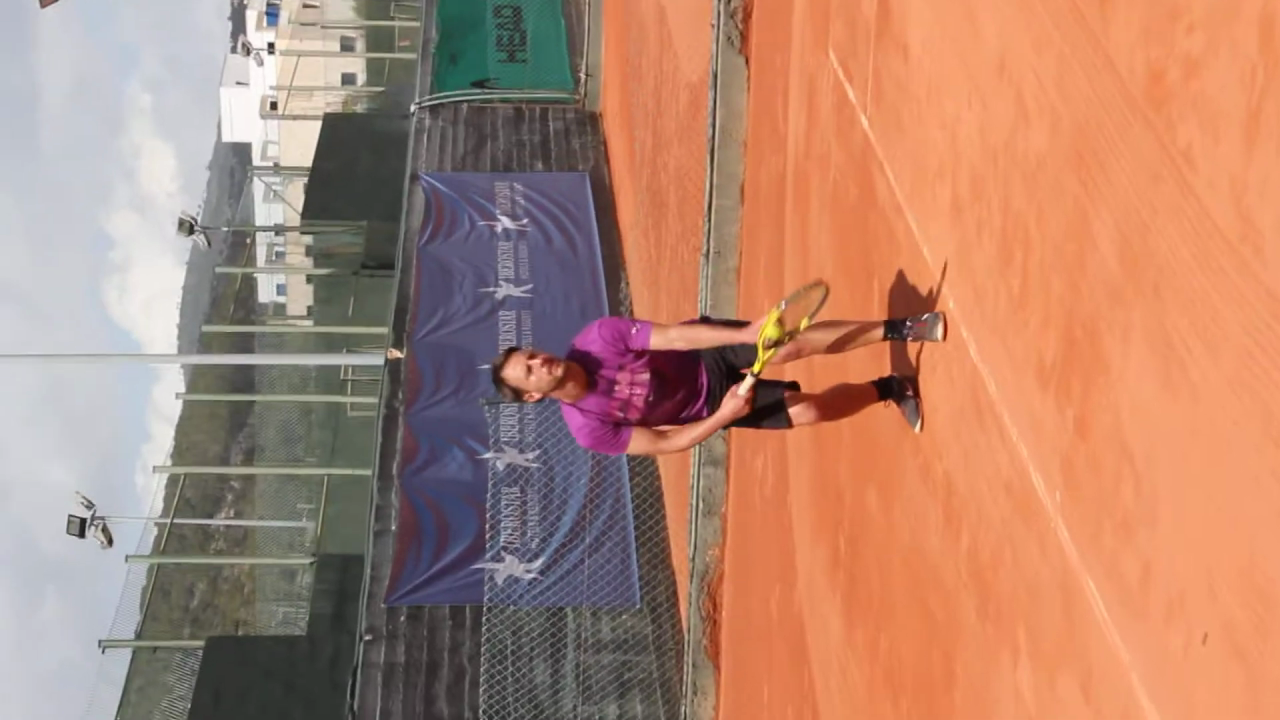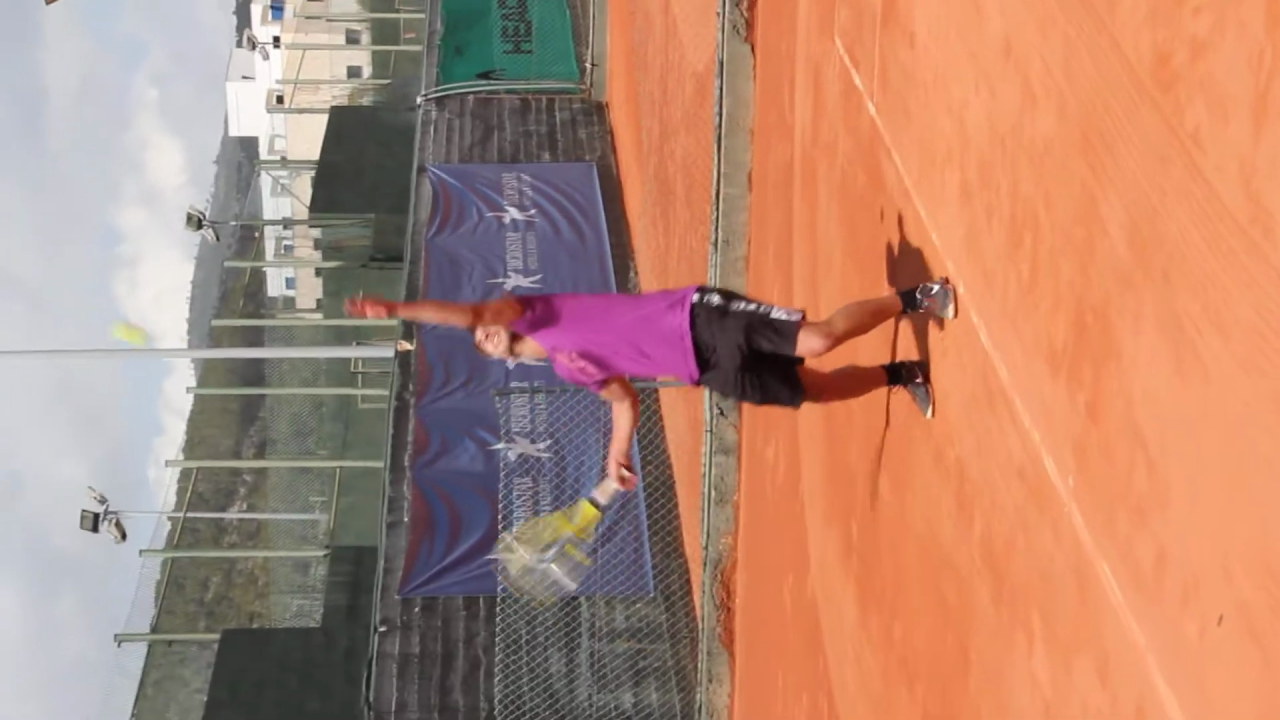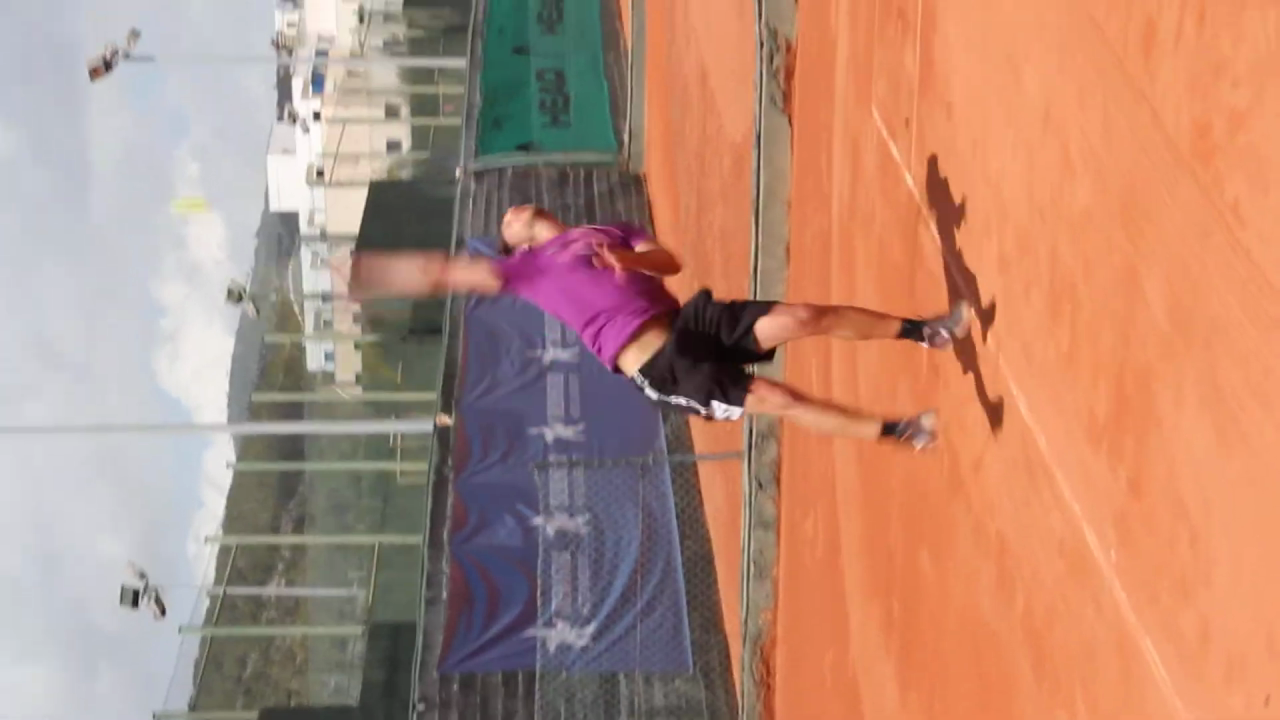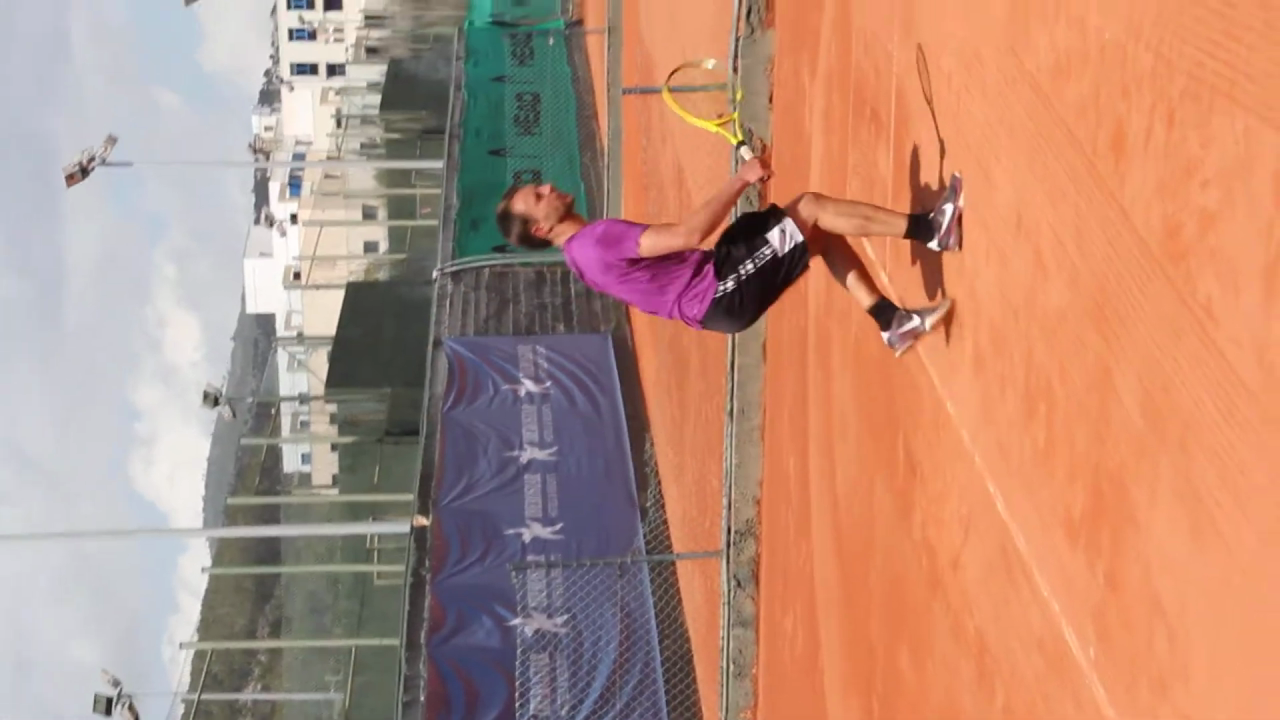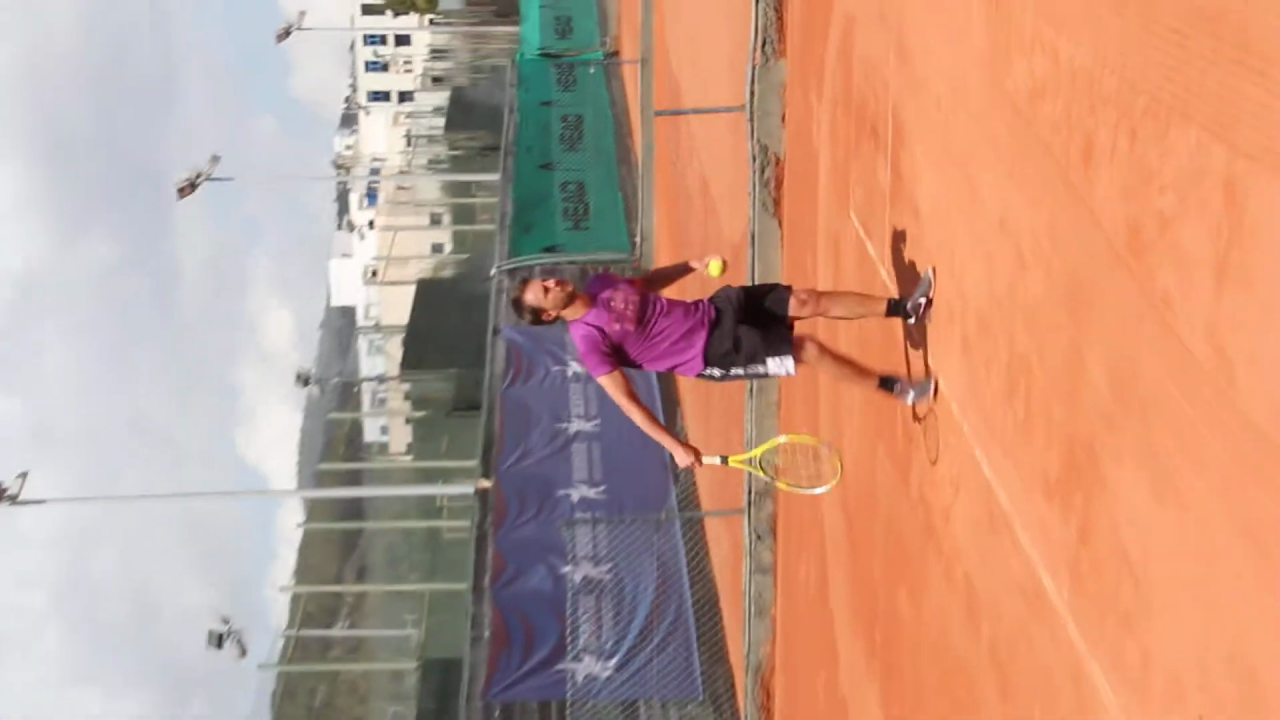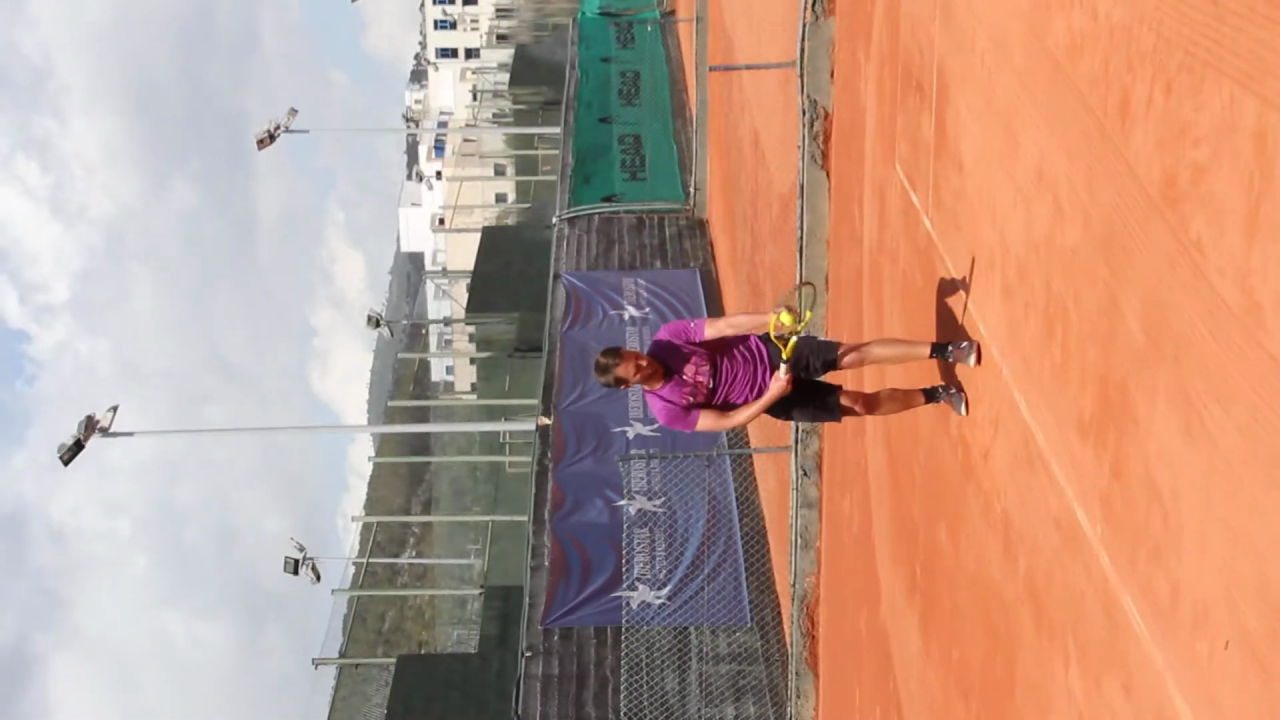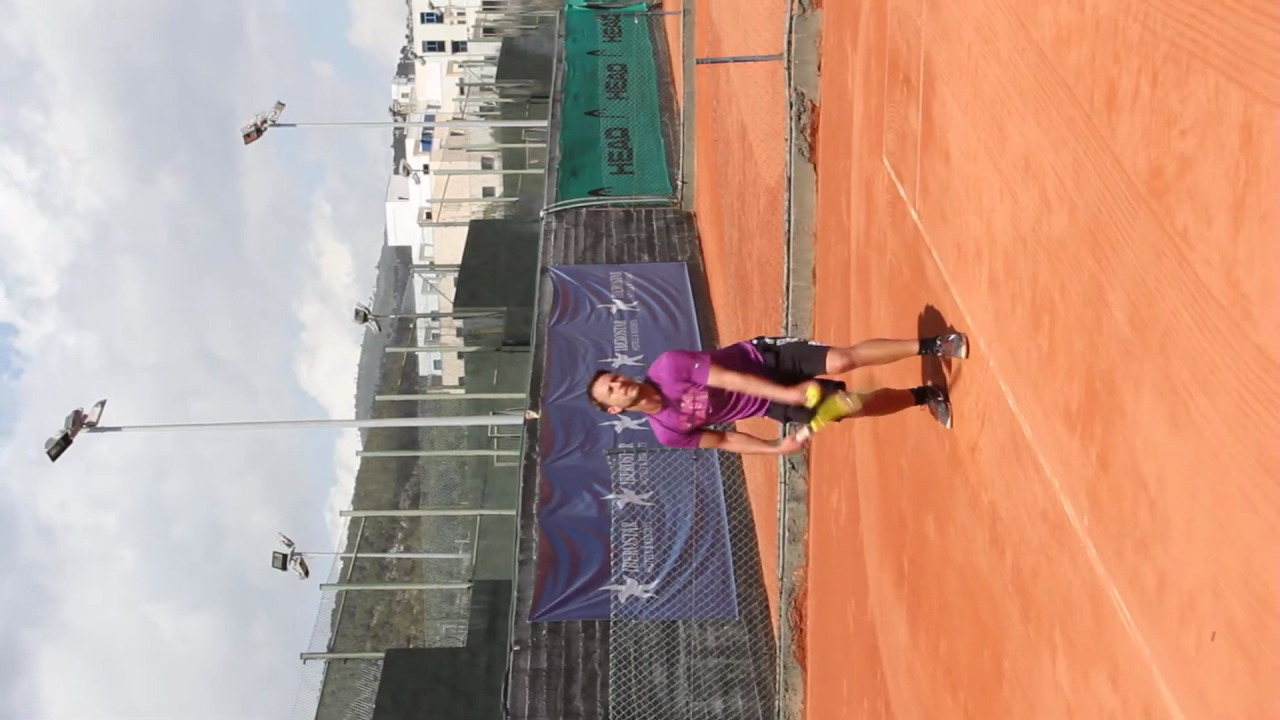
dt=0.7s
person 1, frame 1
left shoulder: (597, 339)
right shoulder: (588, 428)
left elbow: (676, 335)
right elbow: (664, 443)
left wrist: (747, 332)
right wrist: (723, 416)
left hip: (705, 353)
right hip: (706, 408)
left knee: (787, 347)
right knee: (808, 410)
left ankle: (902, 328)
right ankle: (890, 388)
person 1, frame 2
left shoulder: (535, 315)
right shoulder: (571, 370)
left elbow: (476, 312)
right elbow: (627, 403)
left wrist: (399, 310)
right wrist: (616, 460)
left hip: (699, 318)
right hip: (714, 371)
left knee: (816, 337)
right knee: (815, 390)
left ankle: (914, 298)
right ankle: (898, 374)
person 1, frame 3
left shoulder: (609, 235)
right shoulder: (527, 265)
left elbow: (670, 264)
right elbow: (447, 273)
left wrist: (630, 259)
right wrist: (379, 270)
left hip: (689, 323)
right hip: (663, 371)
left knee: (797, 320)
right knee: (777, 400)
left ankle: (922, 330)
right ankle: (894, 428)
person 1, frame 4
left shoulder: (586, 251)
right shoulder: (597, 239)
right elbow: (689, 233)
right wrist: (739, 179)
left hip: (716, 297)
right hip: (723, 294)
left knee: (821, 233)
right knee: (811, 206)
left ankle: (893, 321)
right ankle: (929, 229)
person 1, frame 5
left shoulder: (599, 285)
right shoulder: (588, 339)
right elbow: (626, 401)
left wrist: (689, 265)
right wrist: (676, 446)
left hip: (714, 311)
right hip: (714, 352)
left knee: (807, 301)
right knee: (808, 351)
left ankle: (903, 307)
right ankle: (896, 385)
person 1, frame 6
left shoulder: (667, 338)
right shoulder: (666, 410)
left elbow: (724, 325)
right elbow: (727, 422)
left wrist: (772, 318)
right wrist: (771, 396)
left hip: (768, 351)
right hip: (768, 398)
left knee: (855, 354)
right knee: (858, 405)
left ankle: (946, 350)
right ankle: (936, 395)
person 1, frame 7
left shoulder: (667, 368)
right shoulder: (668, 431)
left elbow: (730, 378)
right elbow: (722, 441)
left wrist: (789, 392)
right wrist: (777, 447)
left hip: (761, 357)
right hip: (768, 403)
left knee: (842, 360)
right knee: (856, 406)
left ankle: (932, 345)
right ankle: (925, 396)
